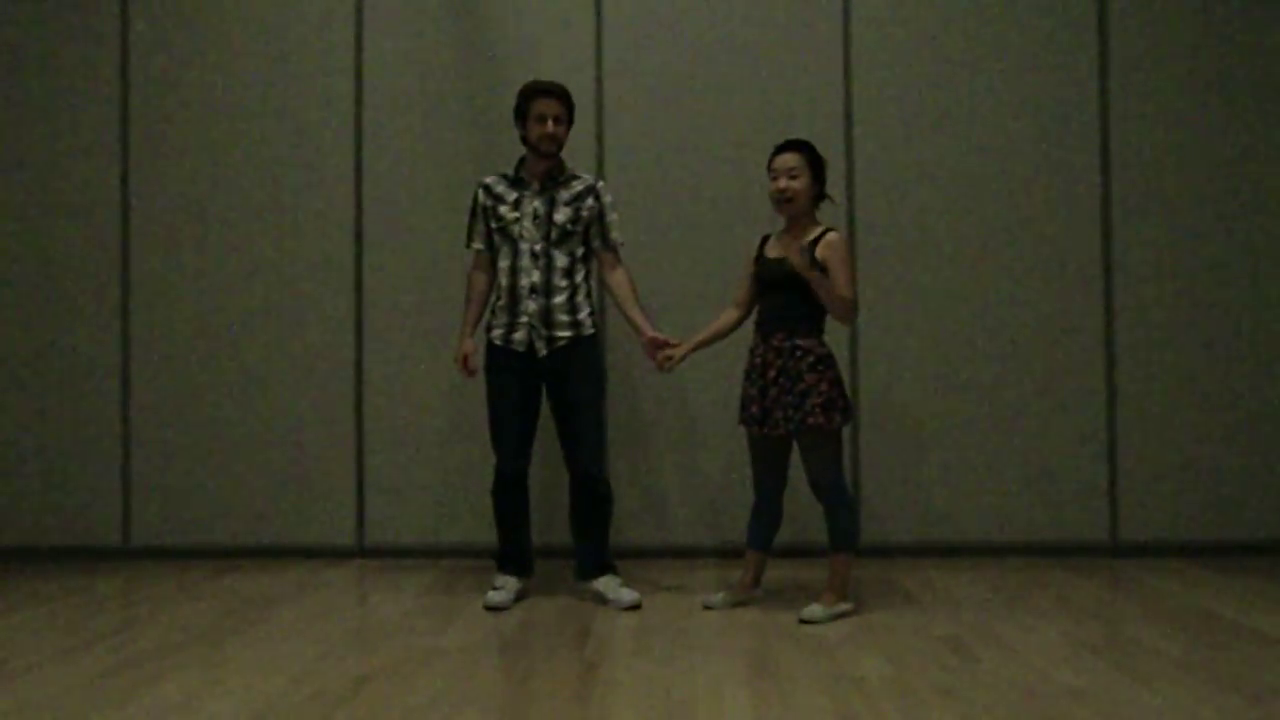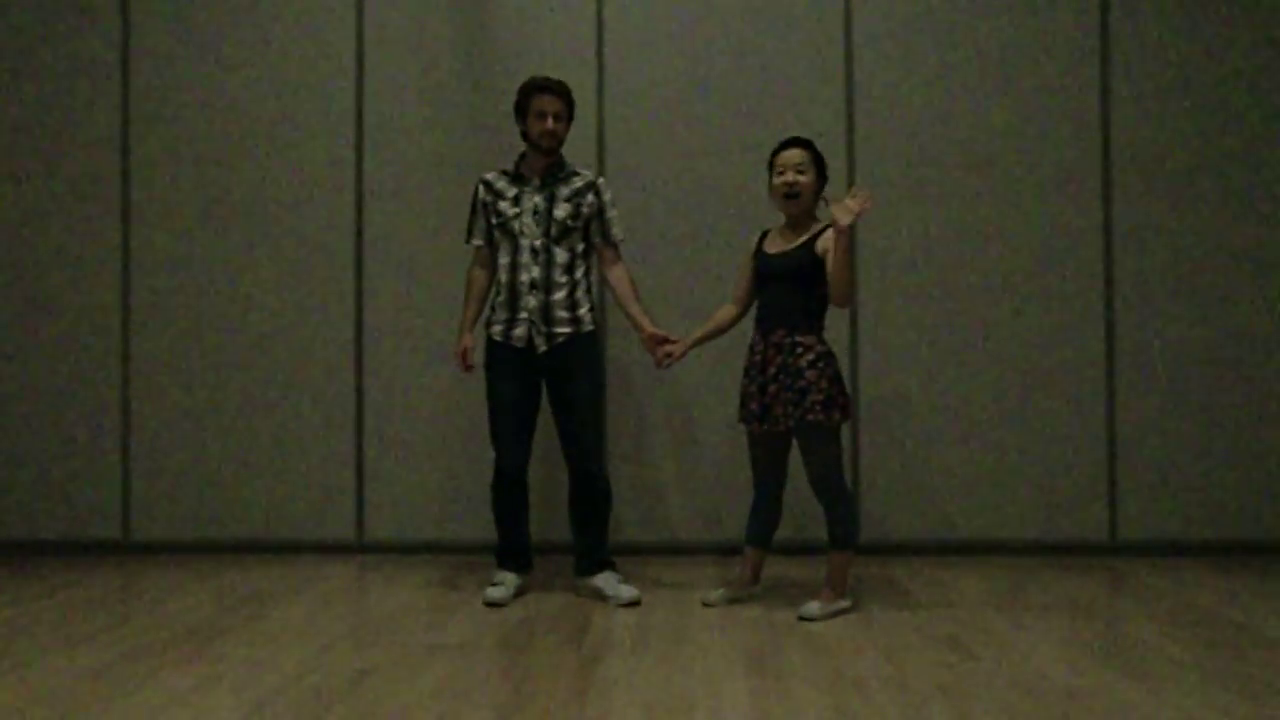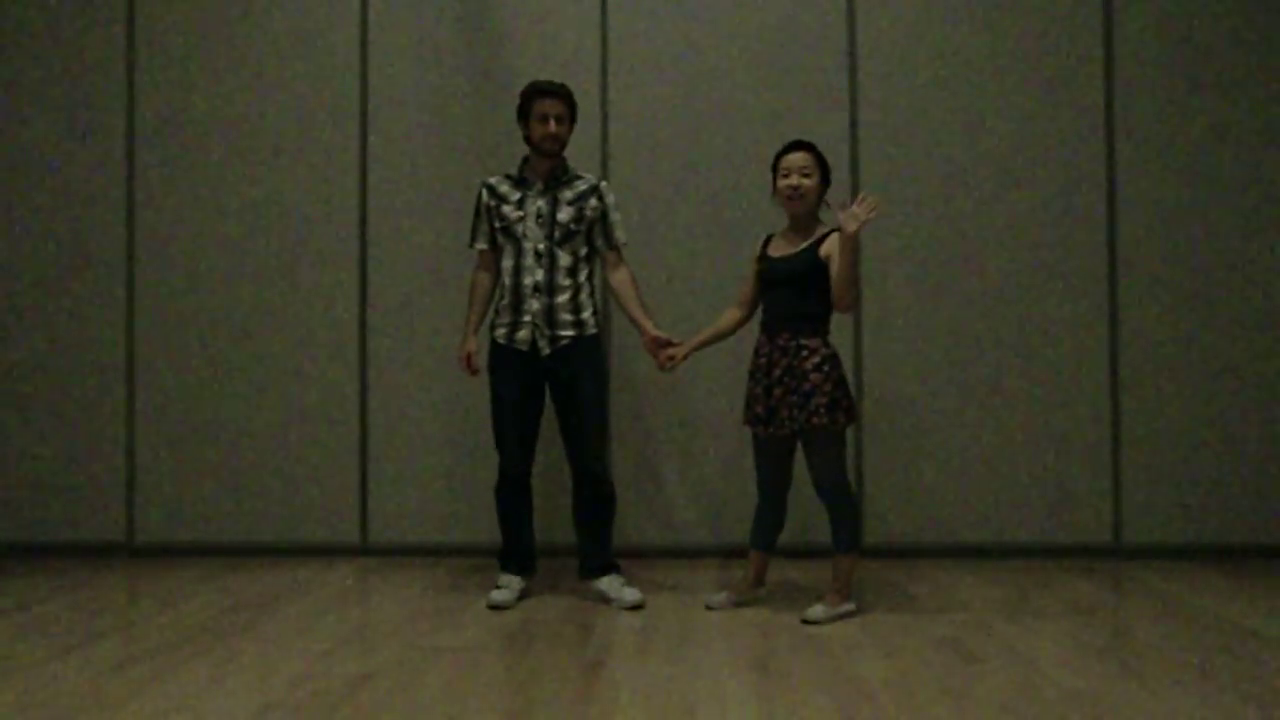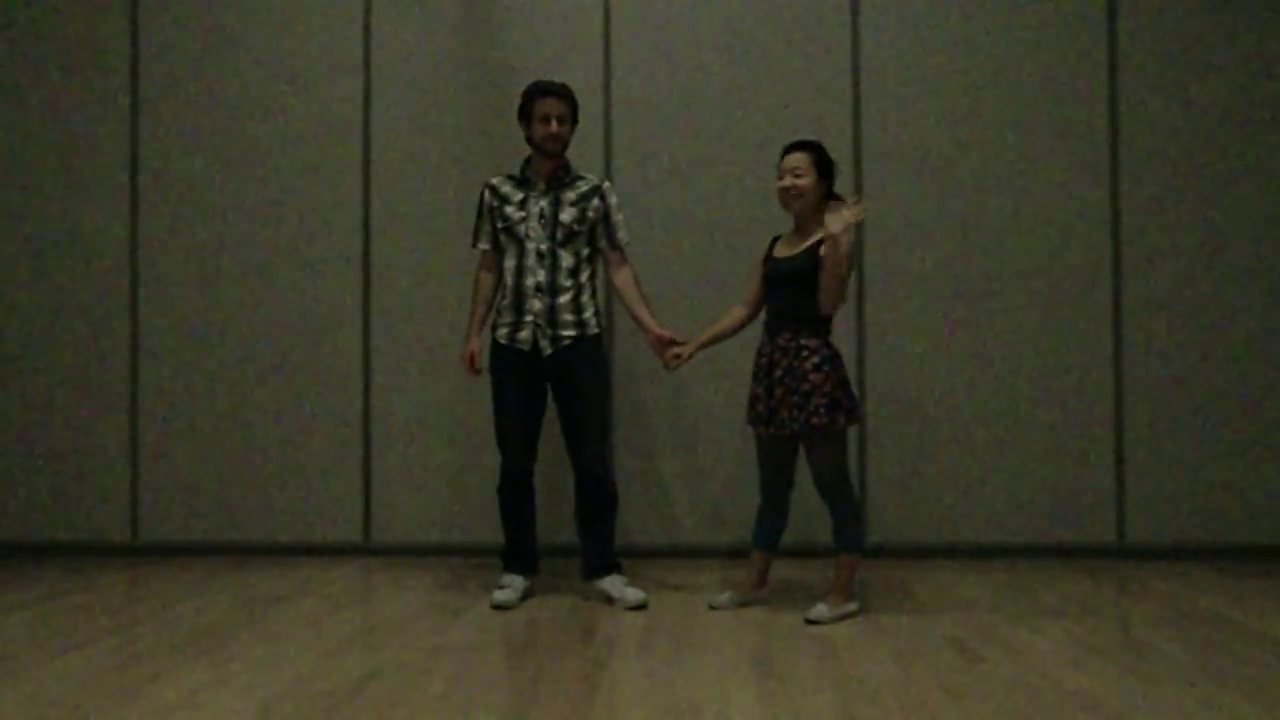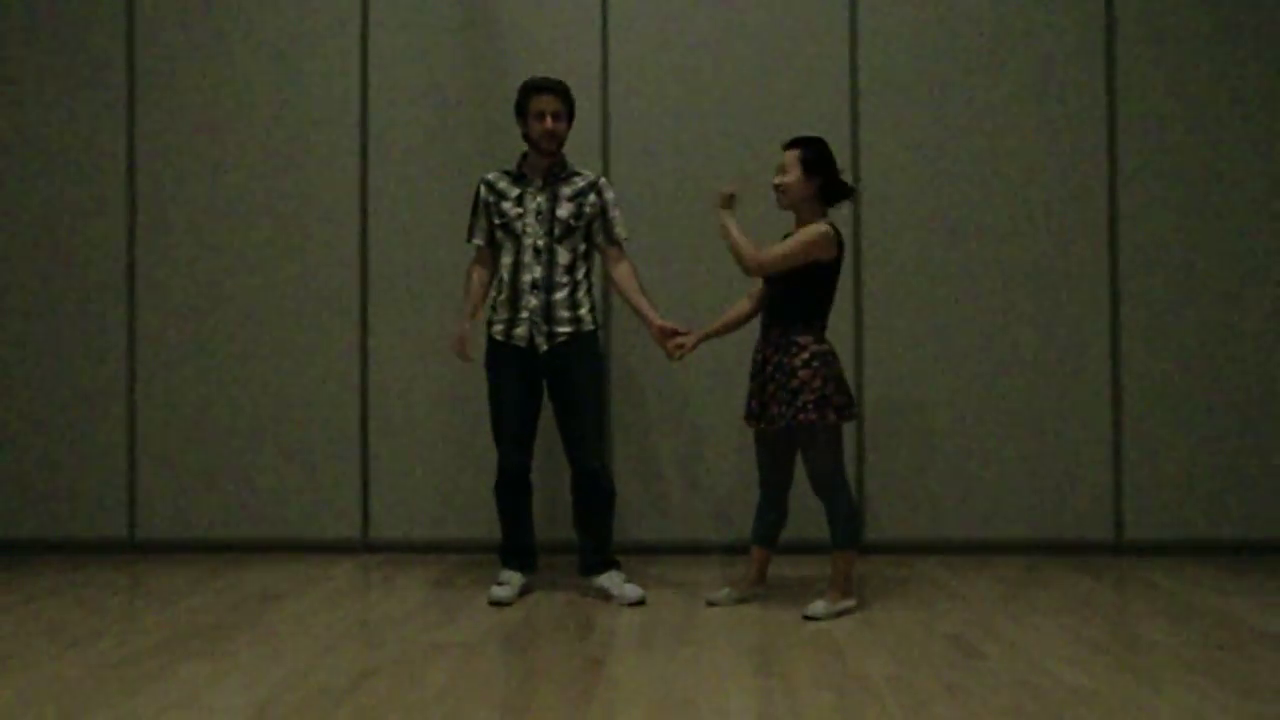
dt=0.3s
person 1, frame 1
left shoulder: (590, 192)
right shoulder: (491, 192)
left elbow: (612, 266)
right elbow: (482, 268)
left wrist: (644, 328)
right wrist: (467, 333)
left hip: (575, 344)
right hip: (509, 345)
left knee: (588, 463)
right knee: (510, 465)
left ankle: (597, 570)
right ankle: (512, 570)
person 1, frame 2
left shoulder: (590, 188)
right shoulder: (491, 188)
left elbow: (611, 262)
right elbow: (482, 264)
left wrist: (643, 325)
right wrist: (466, 329)
left hip: (574, 340)
right hip: (508, 341)
left knee: (587, 459)
right knee: (509, 461)
left ankle: (596, 567)
right ankle: (511, 567)
person 1, frame 3
left shoulder: (593, 192)
right shoulder: (495, 192)
left elbow: (614, 266)
right elbow: (486, 267)
left wrist: (647, 328)
right wrist: (470, 332)
left hip: (578, 343)
right hip: (513, 344)
left knee: (591, 462)
right knee: (514, 463)
left ankle: (601, 569)
right ankle: (515, 570)
person 1, frame 4
left shoulder: (595, 193)
right shoulder: (497, 192)
left elbow: (617, 265)
right elbow: (488, 268)
left wrist: (651, 326)
right wrist: (473, 333)
left hip: (579, 343)
right hip: (514, 344)
left knee: (592, 462)
right knee: (515, 463)
left ankle: (603, 569)
right ankle: (518, 569)
person 1, frame 5
left shoulder: (591, 189)
right shoulder: (492, 189)
left elbow: (616, 261)
right elbow: (481, 264)
left wrist: (652, 318)
right wrist: (466, 319)
left hip: (574, 339)
right hip: (509, 341)
left knee: (589, 457)
right knee: (512, 460)
left ankle: (600, 566)
right ankle: (515, 566)
person 2, frame 1
left shoulder: (827, 241)
right shoulder: (765, 245)
left elbow: (847, 311)
right elbow: (737, 310)
left wrist: (809, 272)
right wrist: (686, 348)
left hip: (809, 366)
right hip: (764, 366)
left knee: (827, 483)
right knee: (766, 485)
left ankle: (838, 592)
right ankle: (749, 581)
person 2, frame 2
left shoulder: (825, 239)
right shoulder: (763, 242)
left elbow: (842, 297)
right elbow: (736, 306)
left wrist: (842, 234)
right wrist: (686, 344)
left hip: (808, 363)
right hip: (763, 363)
left knee: (826, 480)
right knee: (765, 481)
left ankle: (837, 588)
right ankle: (747, 578)
person 2, frame 3
left shoulder: (830, 242)
right shoulder: (767, 246)
left elbow: (844, 302)
right elbow: (741, 309)
left wrist: (850, 239)
right wrist: (689, 347)
left hip: (813, 366)
right hip: (768, 366)
left knee: (830, 483)
right knee: (770, 485)
left ankle: (842, 592)
right ankle: (752, 581)
person 2, frame 4
left shoulder: (829, 244)
right shoulder: (775, 246)
left elbow: (829, 304)
right elbow: (747, 308)
left wrist: (836, 240)
right wrist: (694, 346)
left hip: (814, 366)
right hip: (771, 366)
left knee: (832, 482)
right knee: (773, 484)
left ankle: (845, 591)
right ankle: (755, 581)
person 2, frame 5
left shoulder: (821, 236)
right shoulder: (794, 240)
left elbow: (753, 264)
right elbow: (755, 300)
left wrist: (727, 216)
right wrist: (699, 336)
left hip: (808, 366)
right hip: (773, 365)
left knee: (827, 480)
right knee: (772, 482)
left ankle: (842, 588)
right ankle: (754, 577)
